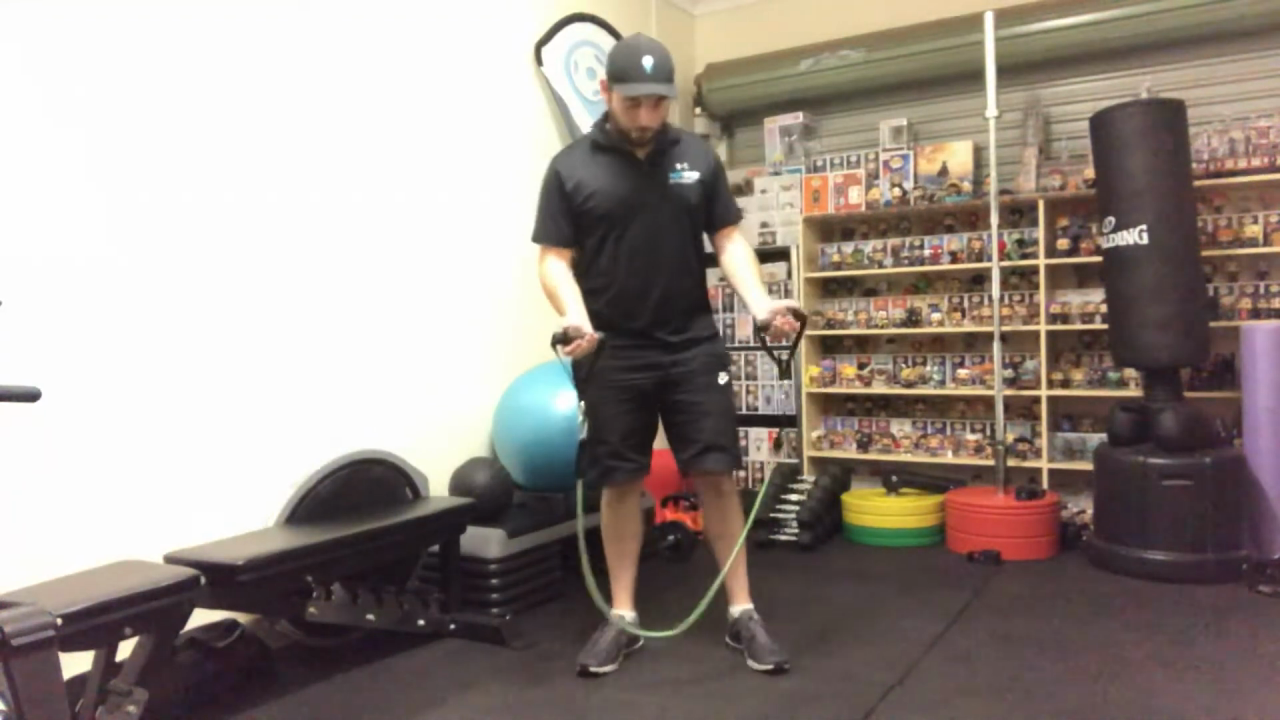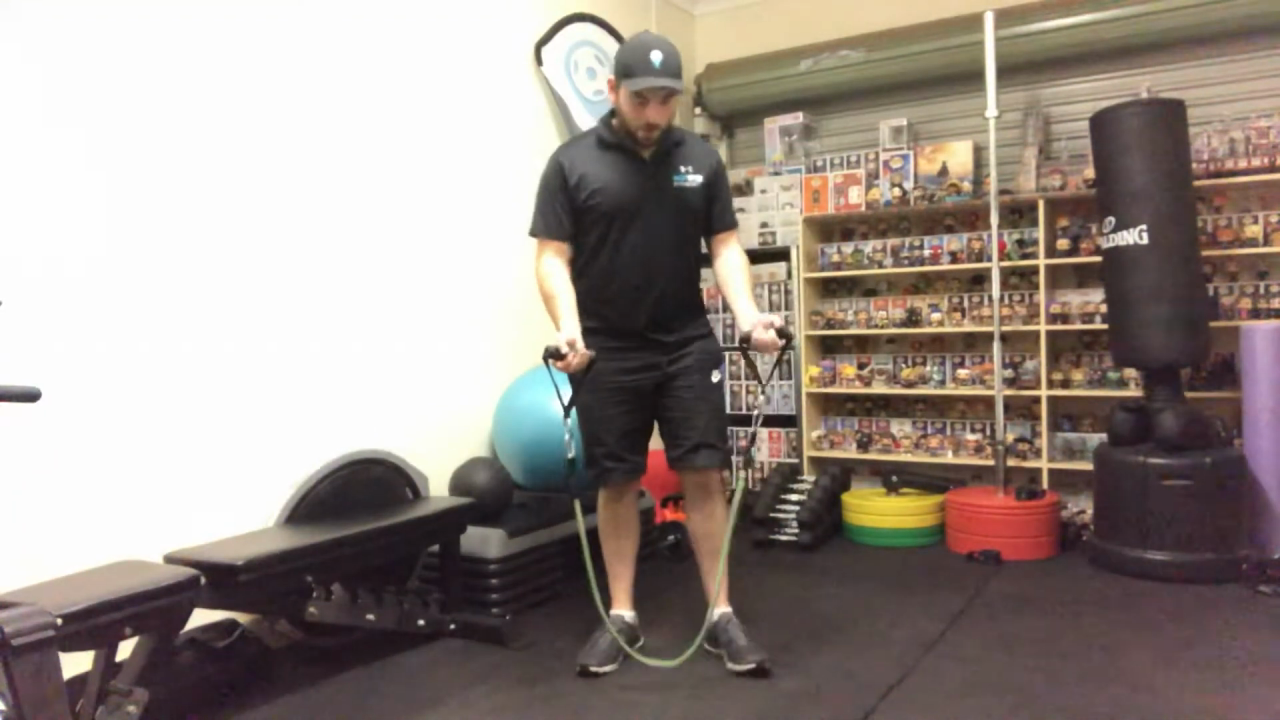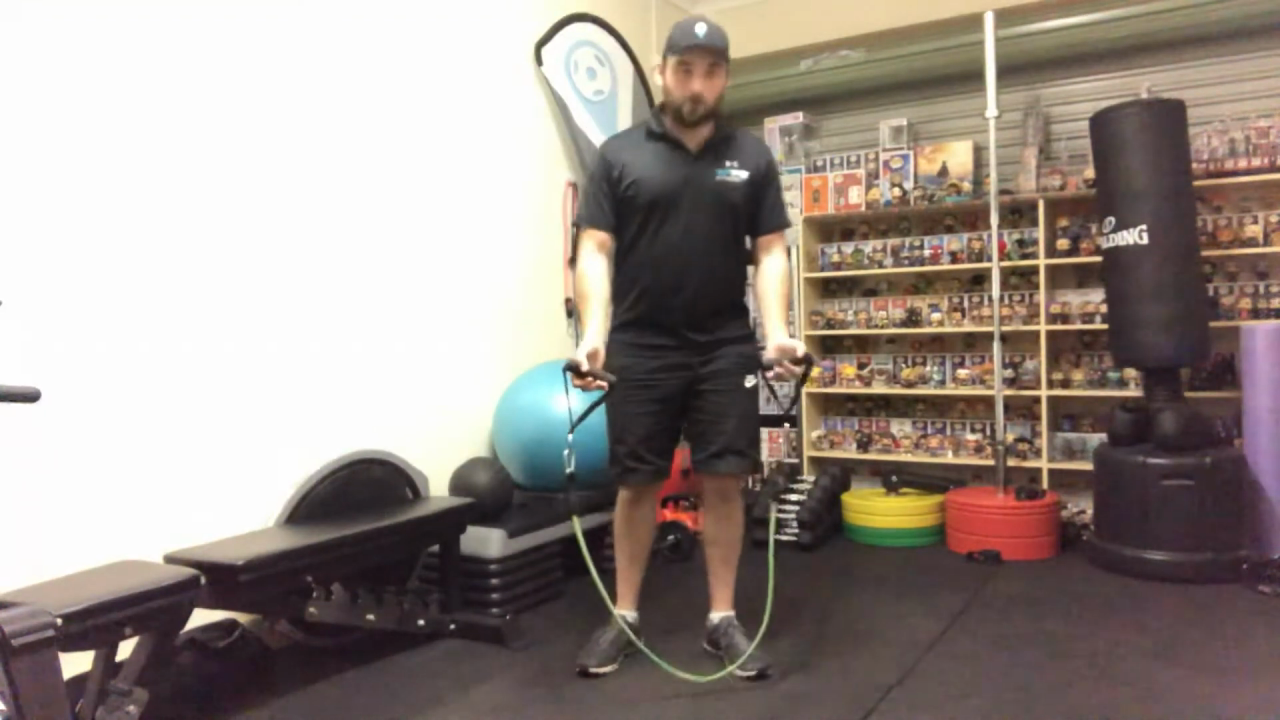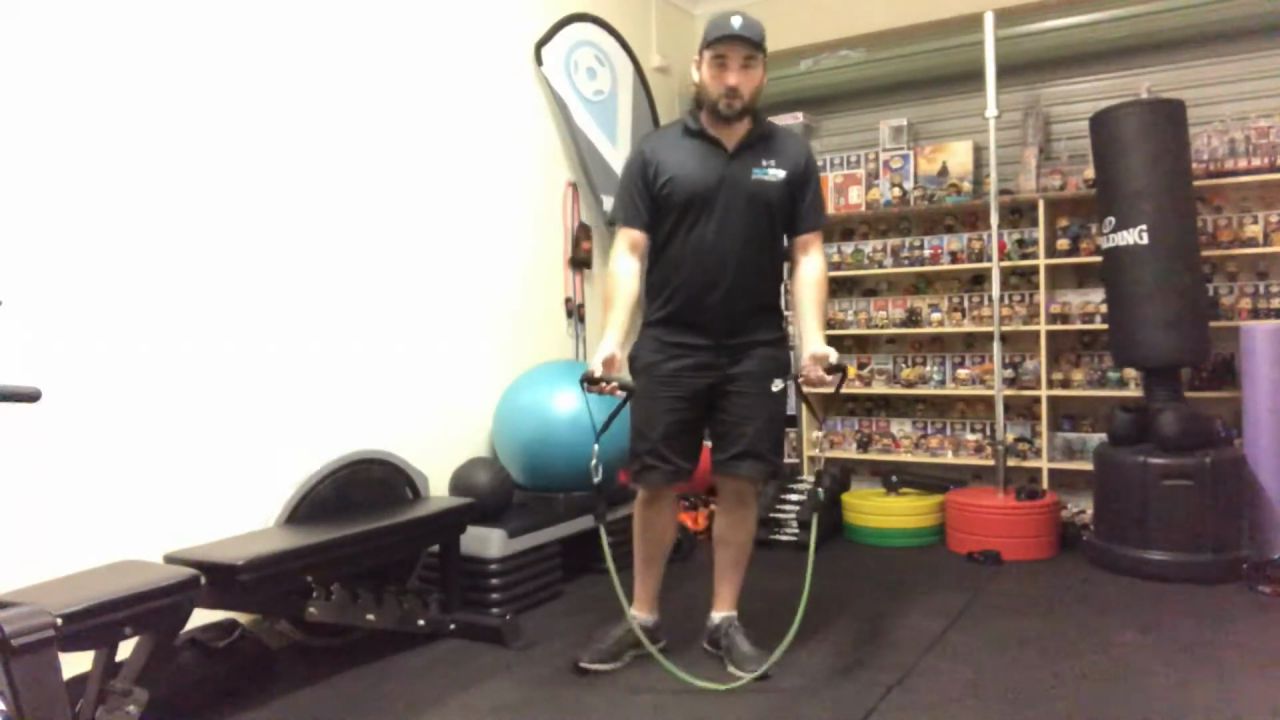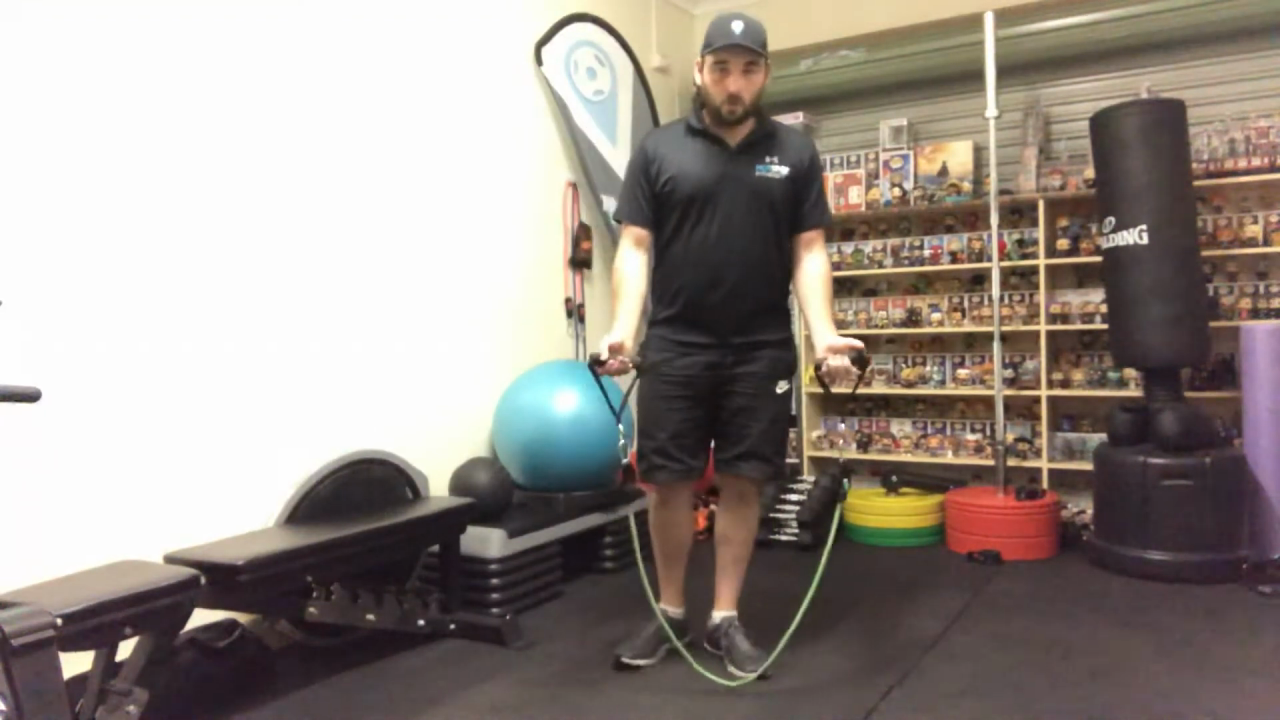
dt=0.4s
person 1, frame 1
left shoulder: (697, 156)
right shoulder: (570, 167)
left elbow: (729, 238)
right elbow: (555, 258)
left wrist: (759, 303)
right wrist: (575, 317)
left hip: (693, 345)
right hip: (613, 354)
left knee: (715, 475)
right knee: (619, 481)
left ankle: (741, 614)
right ankle: (622, 616)
person 1, frame 2
left shoulder: (700, 158)
right shoulder: (572, 162)
left elbow: (724, 246)
right elbow: (552, 256)
left wrist: (747, 314)
right wrist: (568, 327)
left hip: (688, 346)
right hip: (608, 353)
left knee: (703, 476)
right knee: (617, 482)
left ankle: (720, 616)
right ankle: (621, 617)
person 1, frame 3
left shoulder: (751, 157)
right shoulder: (620, 155)
left elbow: (770, 252)
right elbow: (595, 251)
left wrist: (776, 331)
right wrist: (592, 335)
left hip: (726, 349)
right hip: (641, 350)
left knee: (723, 482)
right knee: (637, 483)
left ankle: (723, 620)
right ankle: (624, 617)
person 1, frame 4
left shoulder: (791, 154)
right shoulder: (656, 152)
left elbow: (807, 254)
right elbow: (629, 252)
left wrist: (813, 339)
right wrist: (612, 339)
left hip: (755, 351)
right hip: (669, 348)
left knee: (740, 484)
right knee: (657, 484)
left ankle: (724, 621)
right ankle: (639, 618)
person 1, frame 5
left shoulder: (794, 152)
right shoulder: (659, 150)
left elbow: (809, 252)
right elbow: (635, 247)
left wrist: (823, 334)
right wrist: (622, 326)
left hip: (760, 349)
right hip: (676, 346)
left knee: (741, 483)
right knee: (669, 482)
left ankle: (725, 620)
right ankle: (670, 613)
